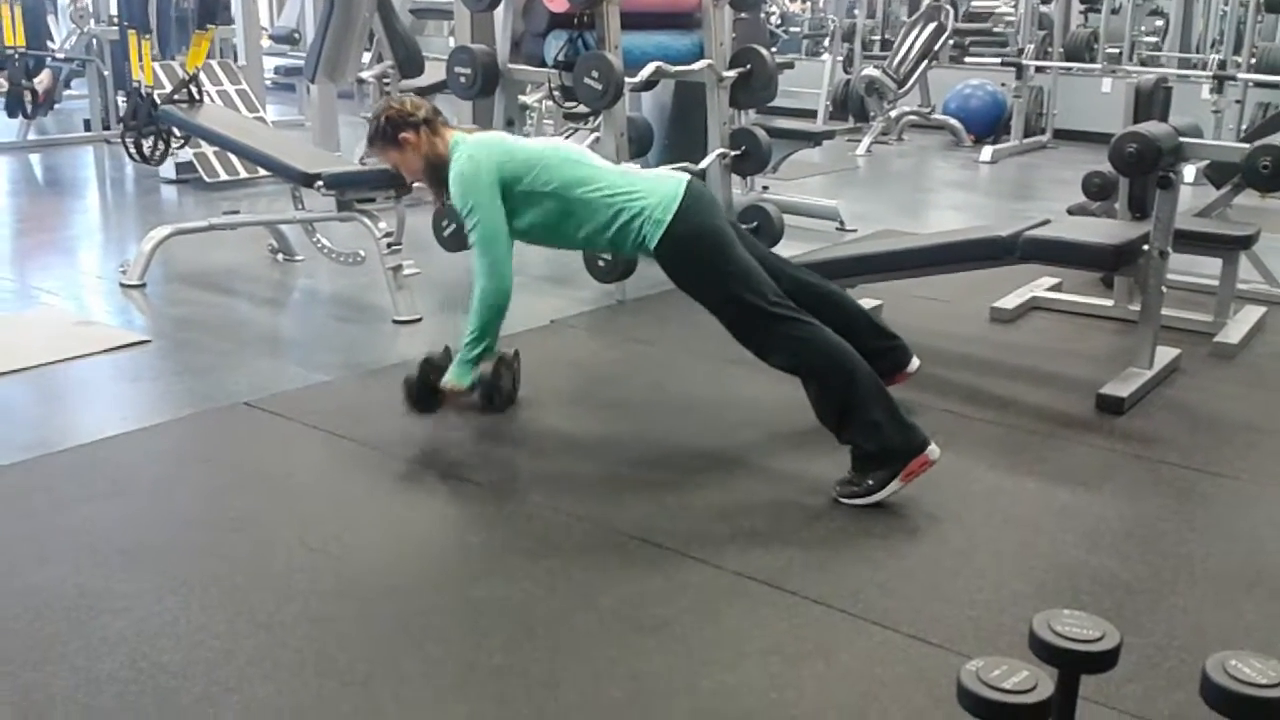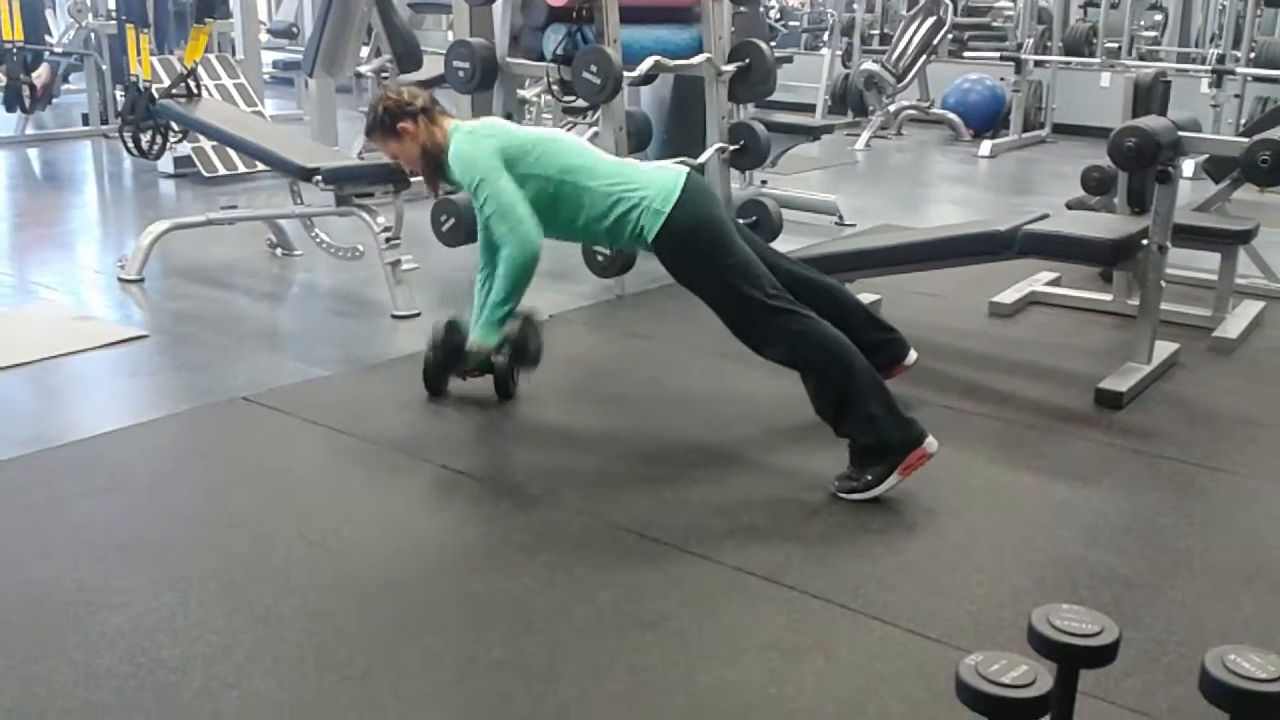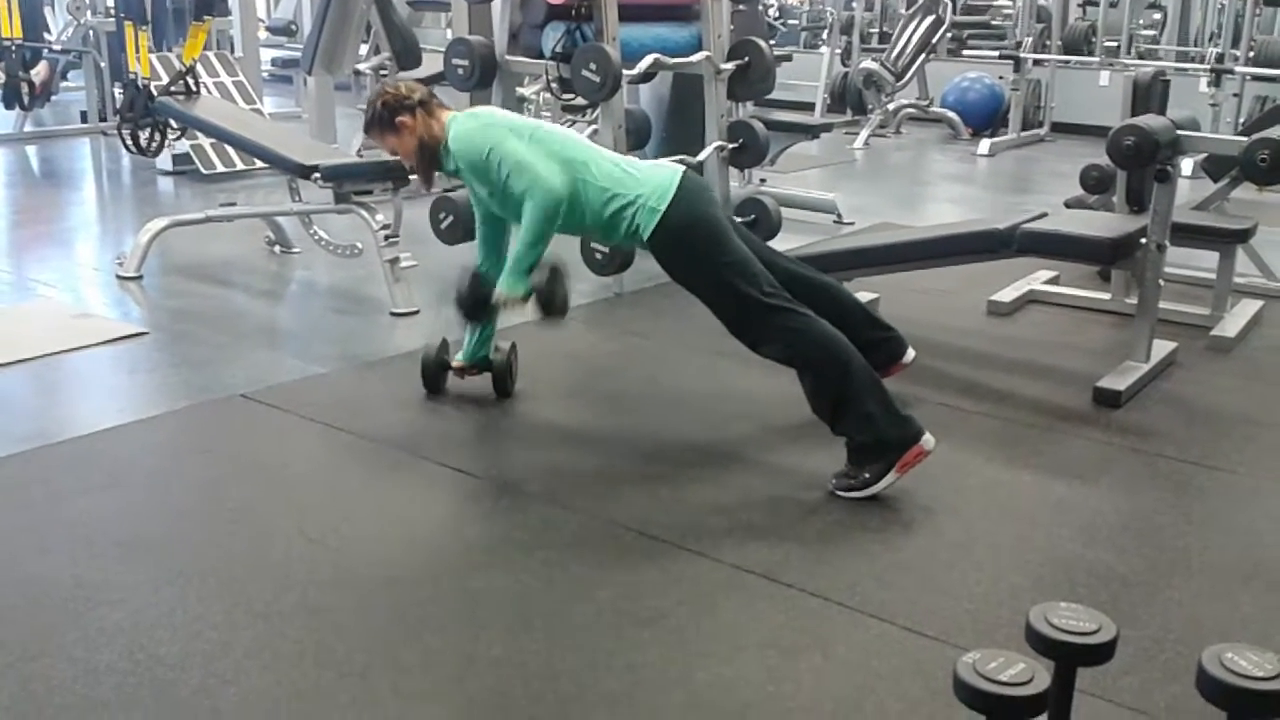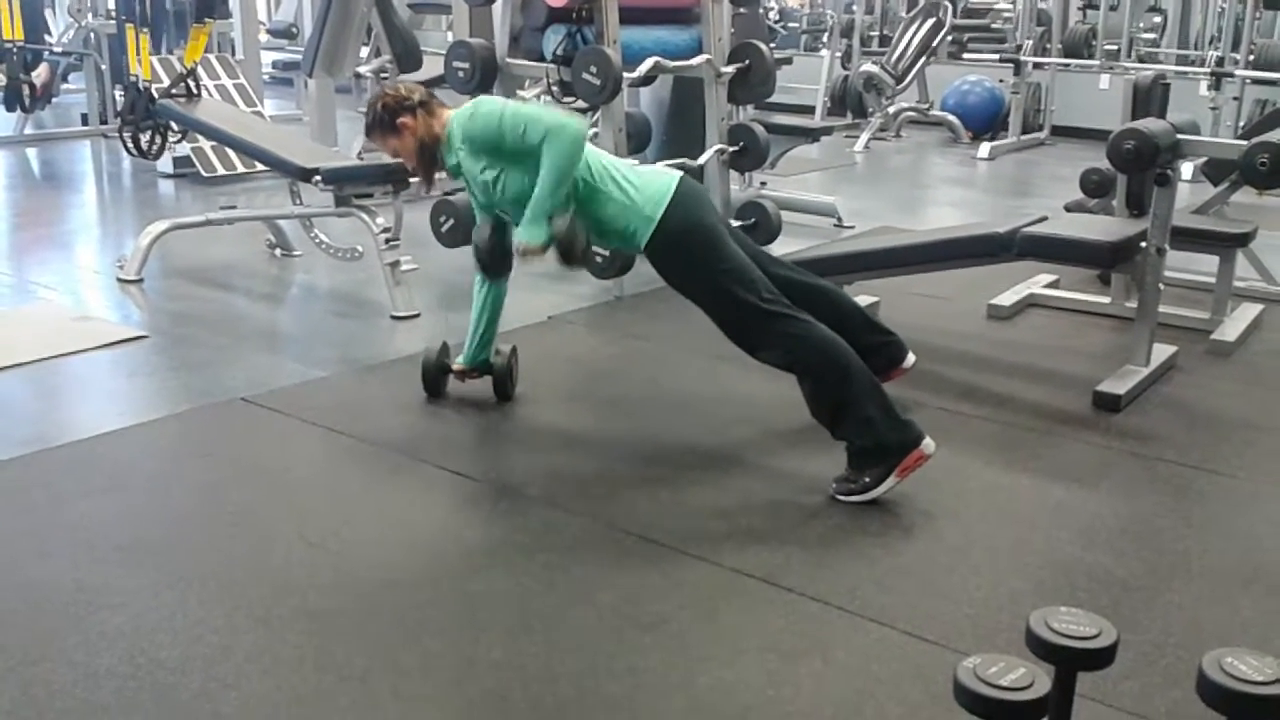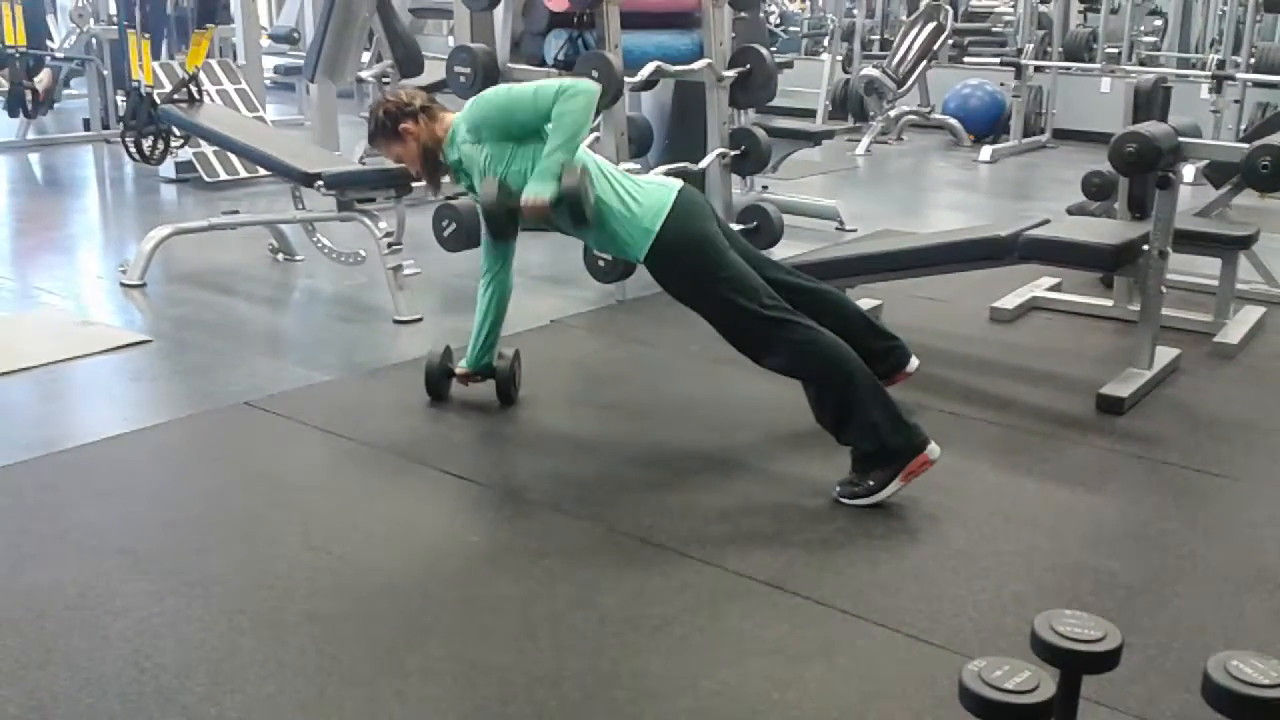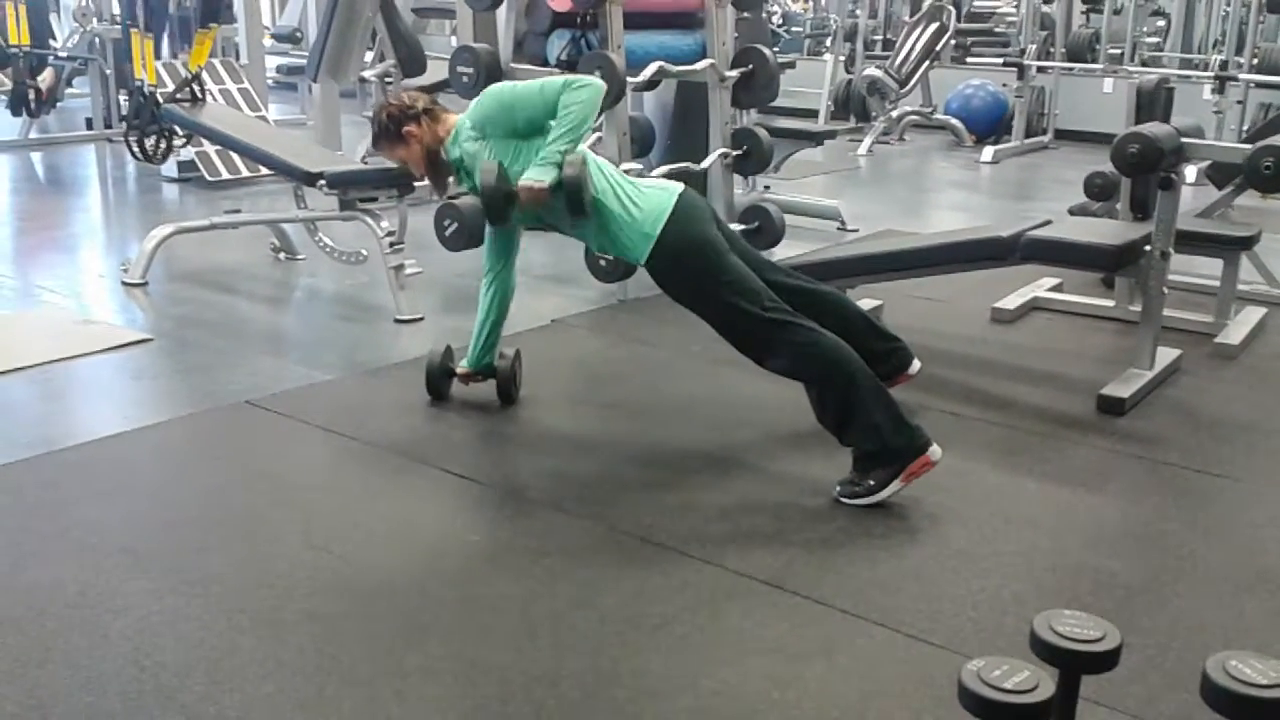
dt=0.1s
person 1, frame 1
left shoulder: (470, 168)
right shoulder: (481, 155)
left elbow: (496, 276)
right elbow: (494, 268)
left wrist: (464, 365)
right wrist: (480, 353)
left hip: (670, 221)
right hip: (678, 203)
left knee: (781, 328)
right knee: (782, 285)
left ankle: (894, 450)
right ankle: (888, 358)
person 1, frame 2
left shoulder: (468, 152)
right shoulder: (480, 146)
left elbow: (524, 245)
right elbow: (495, 256)
left wrist: (489, 328)
right wrist: (485, 337)
left hip: (668, 214)
right hip: (676, 195)
left knee: (779, 321)
right knee: (781, 281)
left ankle: (892, 444)
right ankle: (886, 352)
person 1, frame 3
left shoulder: (473, 133)
right shoulder: (471, 164)
left elbow: (550, 189)
right elbow: (489, 256)
left wrist: (517, 280)
right wrist: (474, 350)
left hip: (664, 209)
right hip: (669, 199)
left knee: (774, 318)
right knee: (779, 278)
left ankle: (890, 441)
right ankle: (883, 350)
person 1, frame 4
left shoulder: (473, 123)
right shoulder: (470, 162)
left elbow: (569, 130)
left wrist: (537, 224)
right wrist: (475, 354)
left hip: (661, 216)
right hip: (668, 205)
left knee: (773, 324)
right knee: (778, 284)
left ankle: (890, 446)
right ankle: (884, 355)
person 1, frame 5
left shoulder: (482, 115)
right shoulder: (472, 168)
left elbow: (582, 91)
right elbow: (496, 267)
left wrist: (546, 180)
right wrist: (478, 358)
left hip: (660, 227)
right hip: (668, 213)
left knee: (776, 330)
right knee: (780, 288)
left ankle: (896, 448)
right ankle: (887, 359)
person 1, frame 6
left shoulder: (486, 113)
right shoulder: (475, 166)
left elbow: (587, 87)
right elbow: (499, 266)
left wrist: (547, 167)
right wrist: (479, 359)
left hip: (661, 231)
right hip: (670, 215)
left knee: (778, 332)
right knee: (783, 290)
left ankle: (896, 449)
right ankle: (889, 360)
